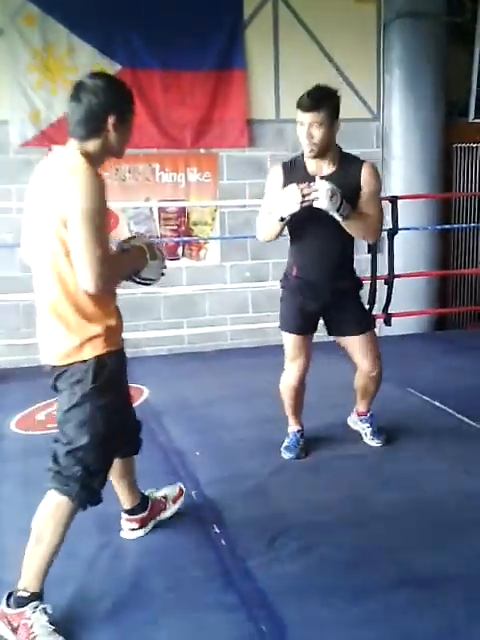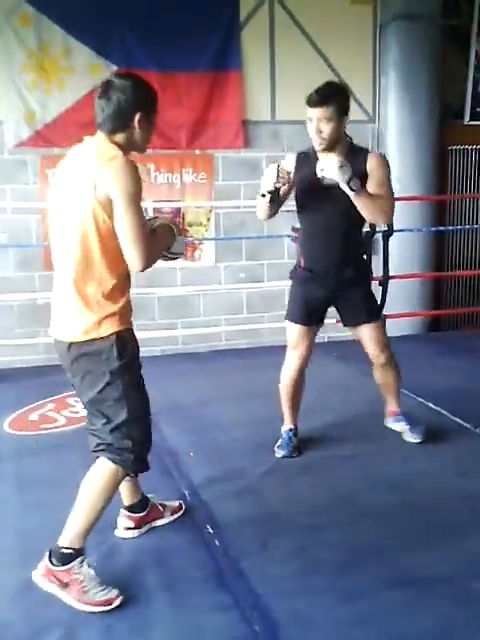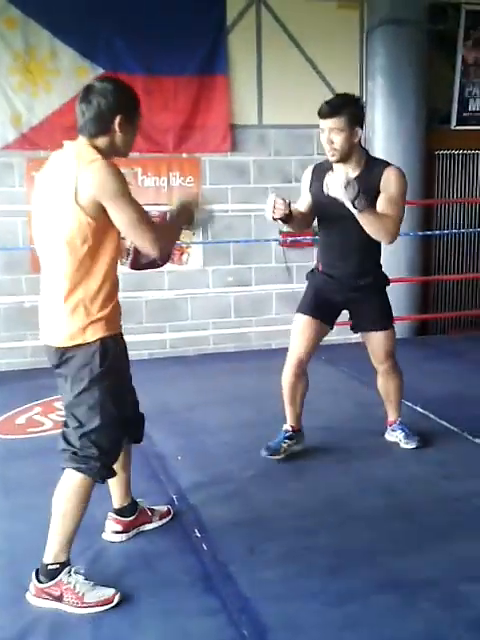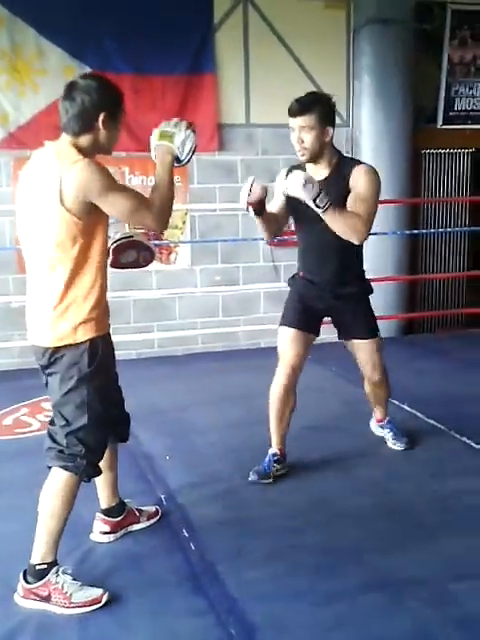
dt=0.3s
person 1, frame 1
left shoulder: (52, 167)
right shoulder: (83, 180)
right elbow: (94, 279)
left wrist: (119, 258)
right wrist: (133, 259)
left hip: (74, 337)
right hip: (85, 347)
left knee: (120, 429)
right knee: (77, 473)
left ankle: (138, 509)
person 1, frame 2
left shoulder: (74, 160)
right shoulder: (118, 166)
right elbow: (138, 258)
left wrist: (146, 236)
right wrist: (164, 236)
left hip: (73, 321)
right hip: (99, 327)
left knee: (126, 421)
right knee: (124, 441)
left ankle: (136, 510)
right ankle: (64, 560)
person 1, frame 3
left shoulder: (59, 164)
right shoulder: (97, 171)
right elbow: (154, 244)
left wrist: (126, 253)
right wrist: (181, 215)
left hip: (72, 324)
right hip: (85, 333)
left knee: (122, 419)
right knee: (89, 448)
left ankle: (125, 512)
right ankle: (51, 576)
person 1, frame 4
left shoulder: (41, 163)
right shoulder: (81, 172)
right elbow: (154, 219)
left wrist: (108, 254)
right wrist: (165, 162)
left hip: (56, 324)
right hip: (74, 333)
left knee: (107, 420)
right knee: (74, 448)
left ankle: (112, 512)
right ankle: (38, 575)
person 2, frame 1
left shoulder: (361, 171)
right shoulder: (282, 172)
left elbow: (373, 231)
right elbow: (263, 233)
left wrist: (338, 208)
right wrist: (283, 211)
left hip: (342, 289)
right hip: (299, 288)
left knee: (371, 367)
right knee: (295, 370)
left ankle: (361, 415)
right ankle: (295, 429)
person 2, frame 2
left shoulder: (371, 161)
right shoulder: (295, 162)
left elbow: (383, 215)
right elbow: (264, 214)
left wrist: (348, 181)
right wrist: (269, 189)
left hip: (351, 278)
right hip: (309, 276)
left knee: (381, 355)
right knee: (296, 360)
left ankle: (395, 414)
right ankle: (289, 428)
person 2, frame 3
left shoulder: (388, 175)
right shoulder: (314, 174)
left elbow: (387, 233)
left wrist: (351, 197)
right wrist: (286, 213)
left hip: (368, 285)
right hip: (325, 281)
left knee: (385, 363)
right knee: (297, 356)
left ankle: (394, 424)
right ankle: (291, 431)
person 2, frame 4
left shoulder: (360, 174)
right shoulder: (288, 177)
left elbow: (358, 231)
right elbow: (274, 230)
left wrist: (315, 197)
right wrist: (258, 207)
left hip: (350, 290)
right hip: (306, 288)
left knee: (374, 370)
right knee: (287, 369)
left ankle: (381, 419)
right ankle: (277, 455)
